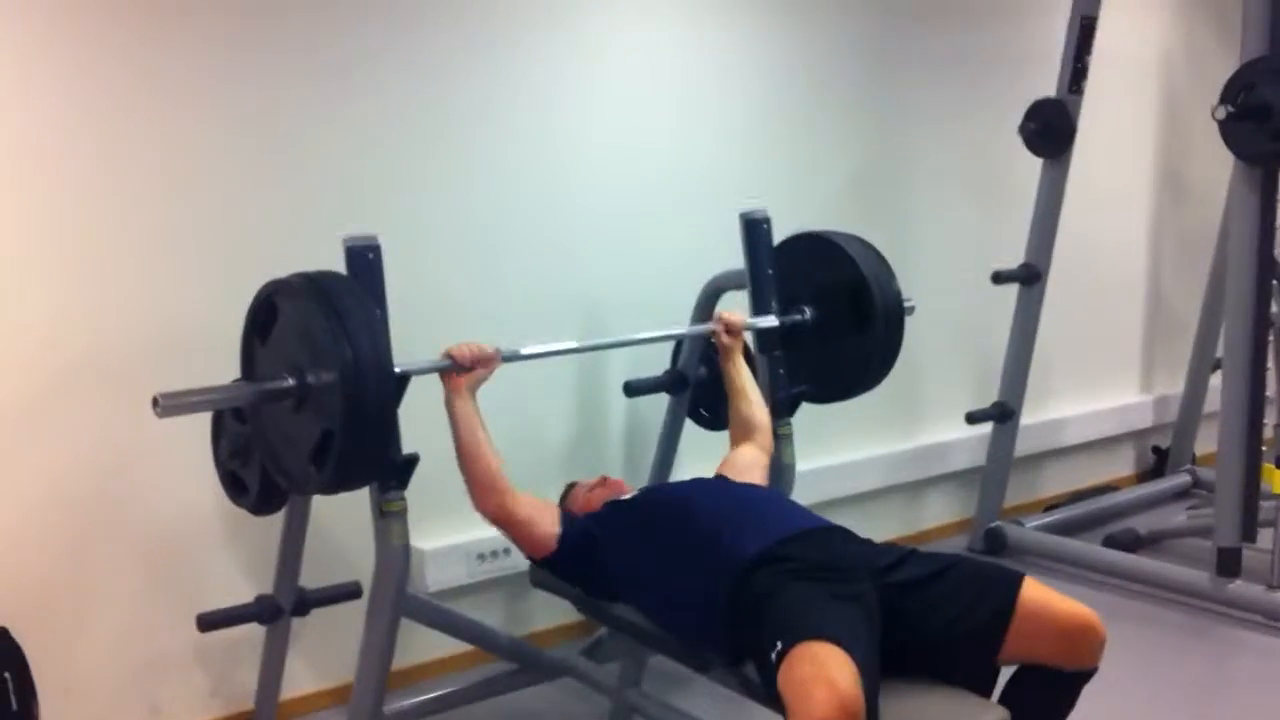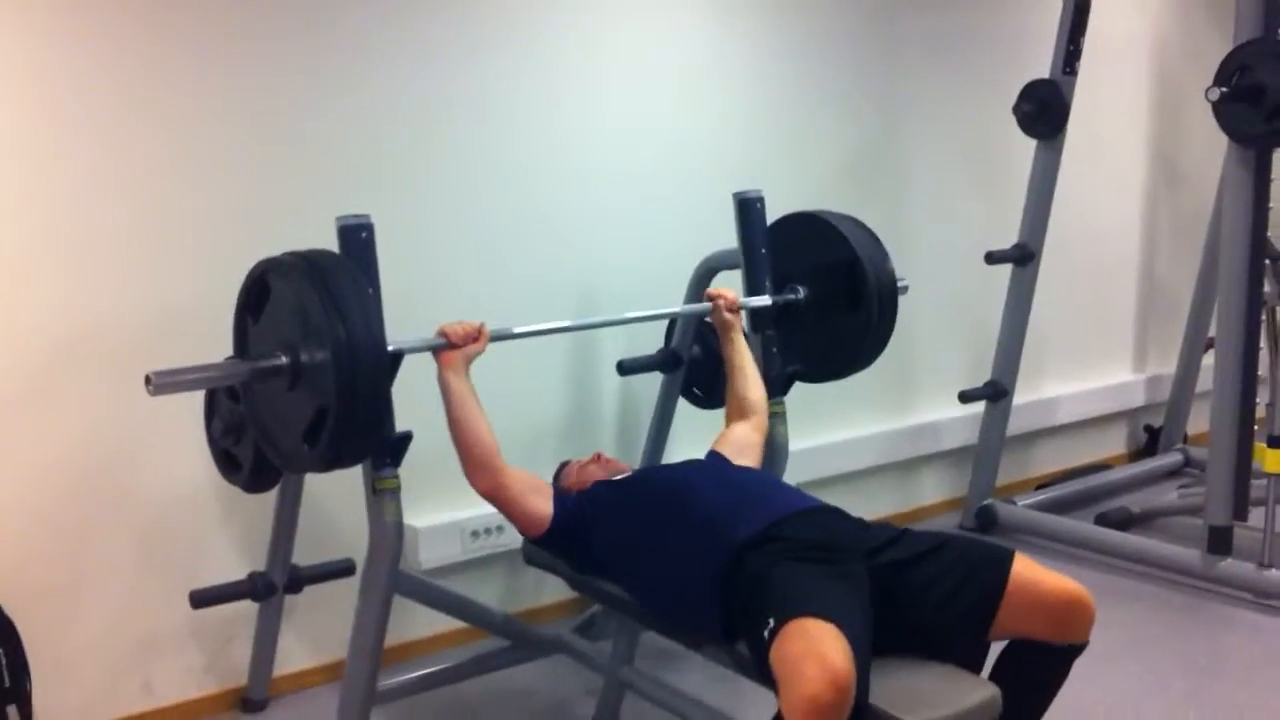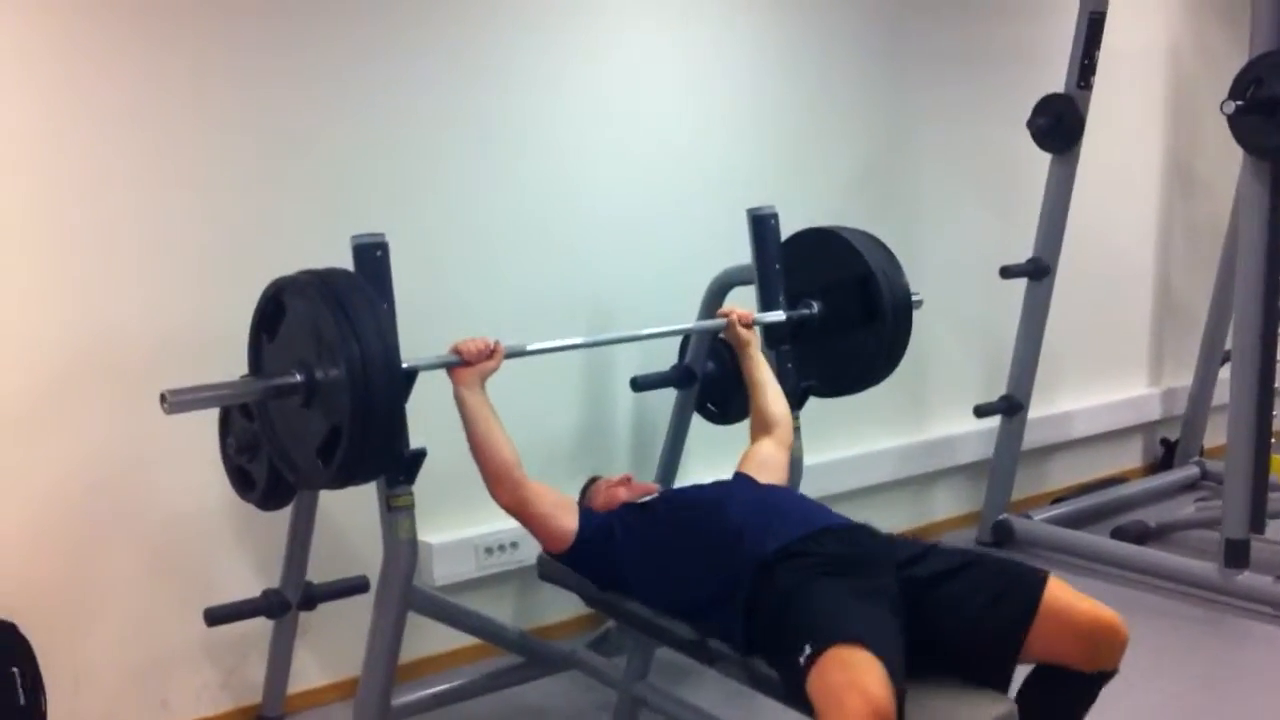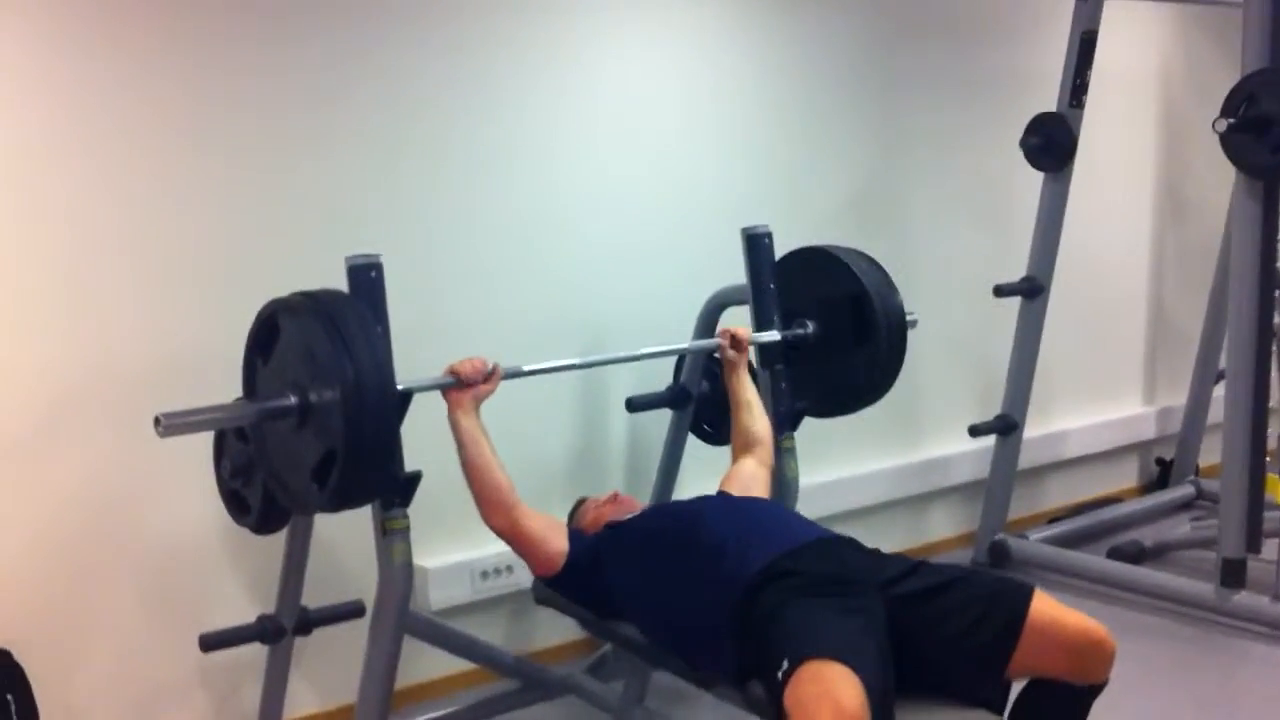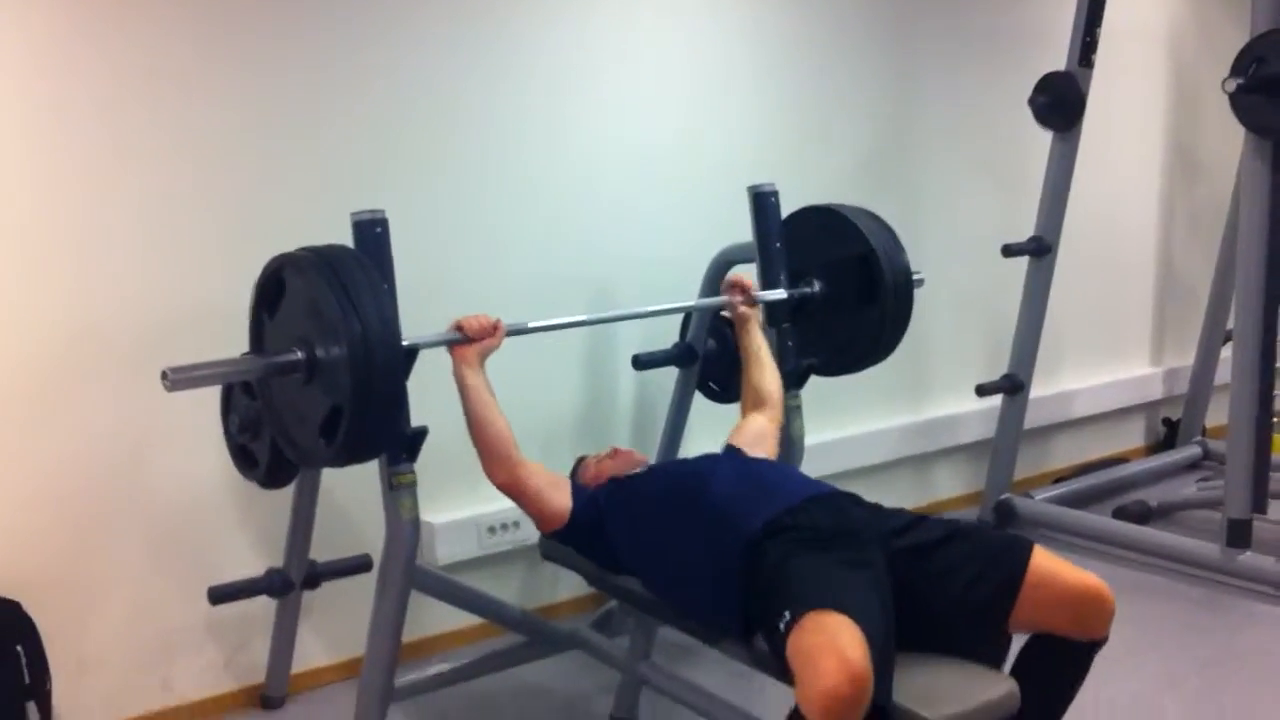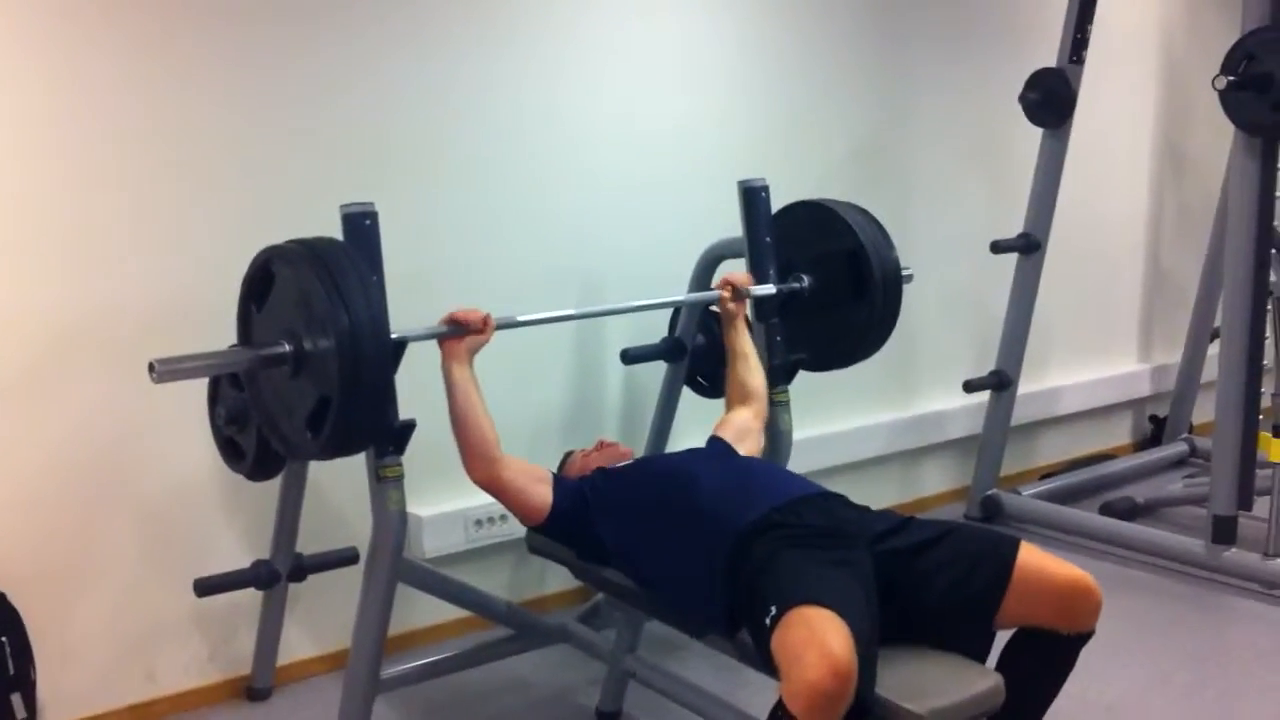
dt=0.7s
person 1, frame 1
left shoulder: (708, 494)
right shoulder: (590, 540)
left elbow: (755, 440)
right elbow: (499, 501)
left wrist: (730, 355)
right wrist: (461, 395)
left hip: (856, 558)
right hip: (770, 586)
left knee: (1078, 634)
person 1, frame 2
left shoulder: (702, 476)
right shoulder: (582, 516)
left elbow: (750, 419)
right elbow: (491, 475)
left wrist: (730, 332)
right wrist: (454, 369)
left hip: (846, 538)
right hip: (763, 567)
left knee: (1067, 610)
person 1, frame 3
left shoulder: (726, 497)
right shoulder: (604, 537)
left elbow: (776, 435)
right elbow: (514, 491)
left wrist: (748, 348)
right wrist: (469, 387)
left hip: (873, 552)
right hip: (792, 584)
left knee: (1099, 634)
person 1, frame 4
left shoulder: (707, 515)
right shoulder: (597, 560)
left elbow: (755, 453)
right elbow: (507, 516)
left wrist: (735, 367)
right wrist: (464, 410)
left hip: (864, 573)
right hip: (779, 602)
left knee: (1087, 649)
person 1, frame 5
left shoulder: (715, 467)
right shoulder: (601, 513)
left elbow: (765, 413)
right elbow: (510, 473)
left wrist: (747, 325)
right wrist: (469, 366)
left hip: (865, 526)
right hip: (782, 557)
left knee: (1087, 603)
person 1, frame 6
left shoulder: (702, 462)
right shoulder: (585, 501)
left elbow: (749, 406)
right elbow: (489, 468)
left wrist: (733, 321)
right wrist: (457, 359)
left hip: (850, 525)
right hip: (767, 553)
left knee: (1074, 598)
